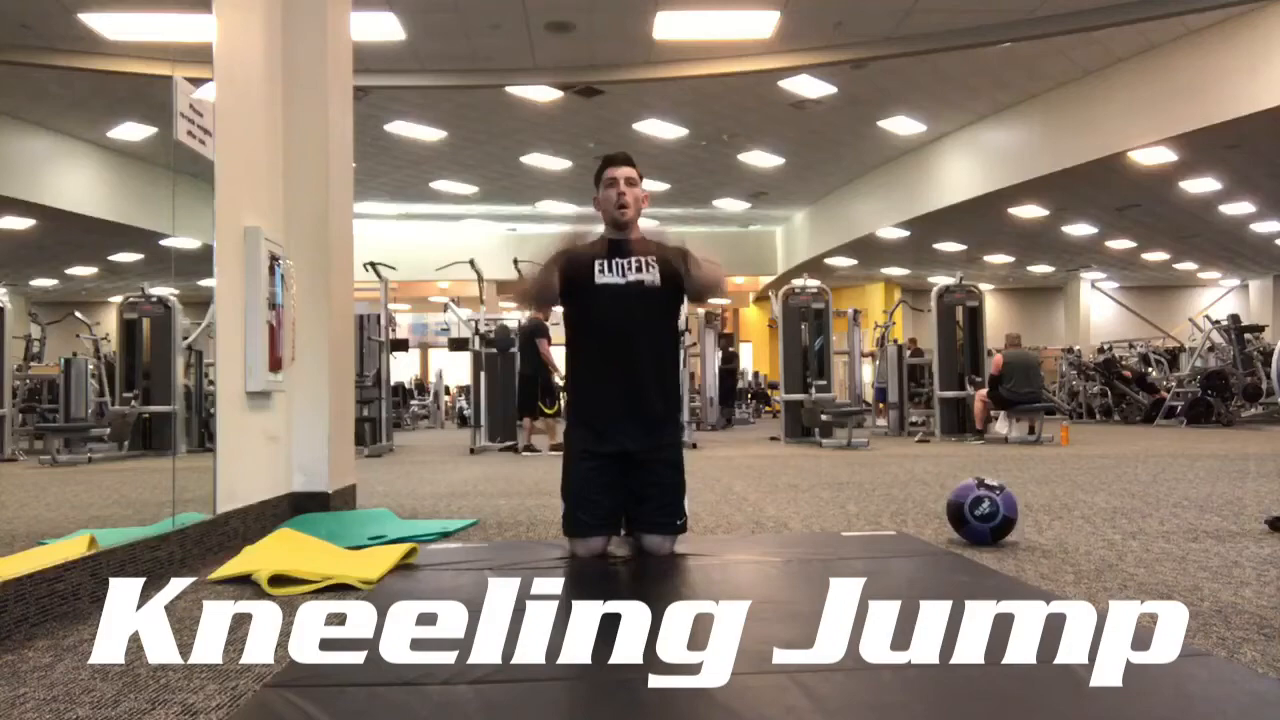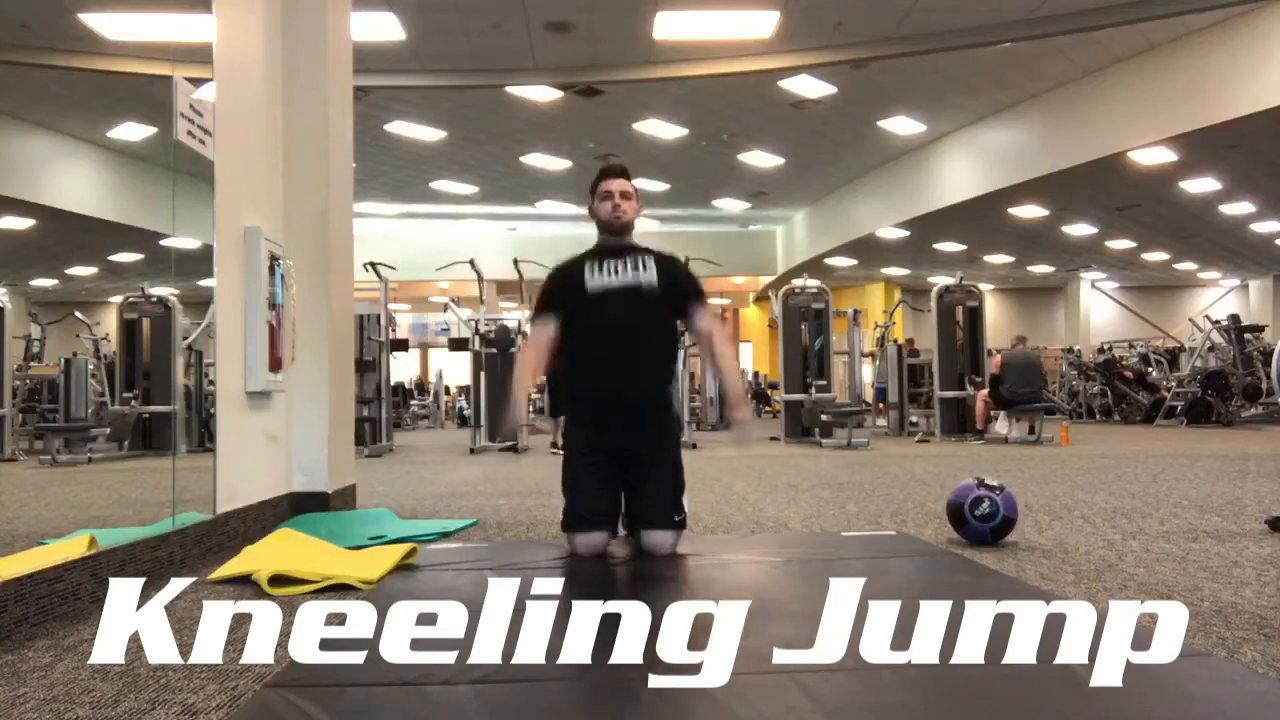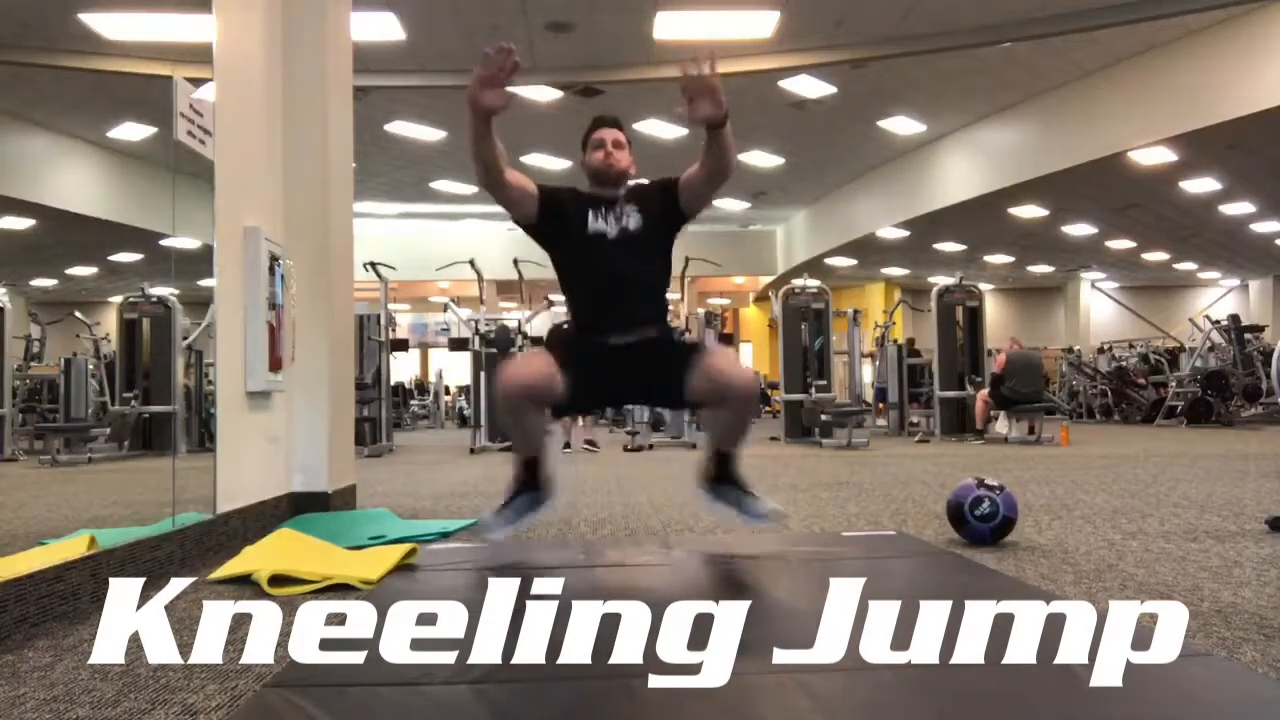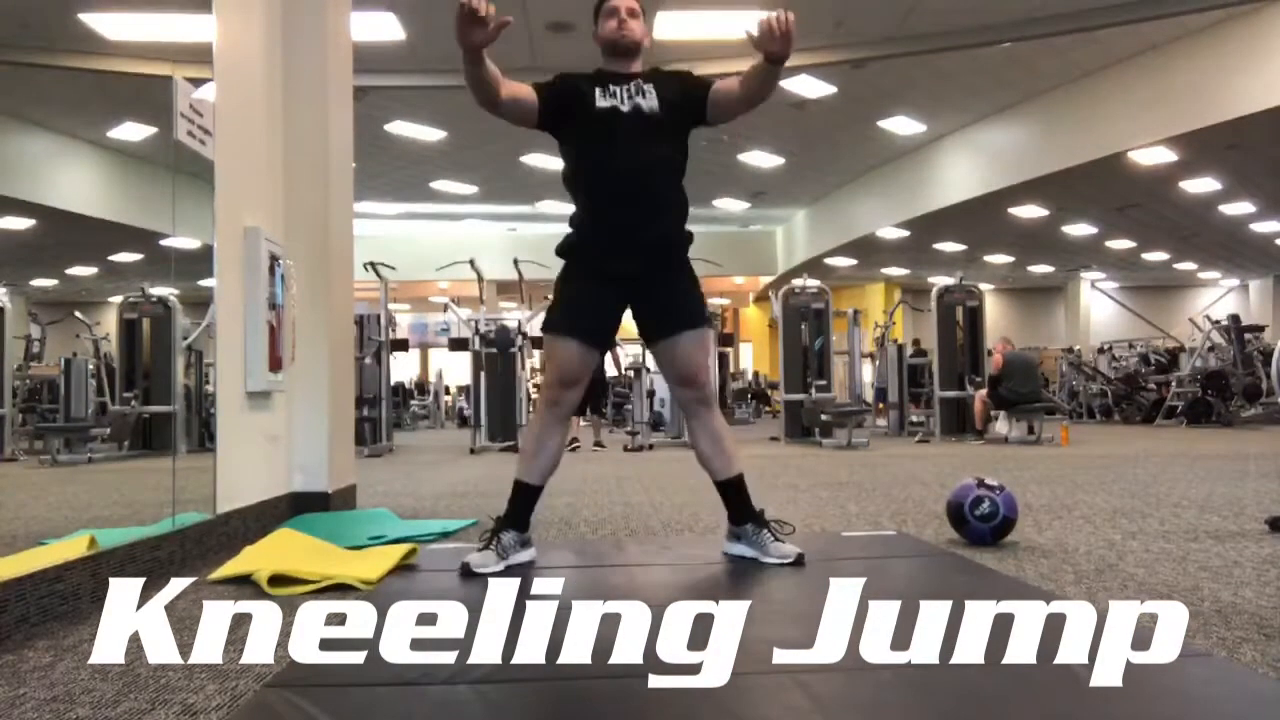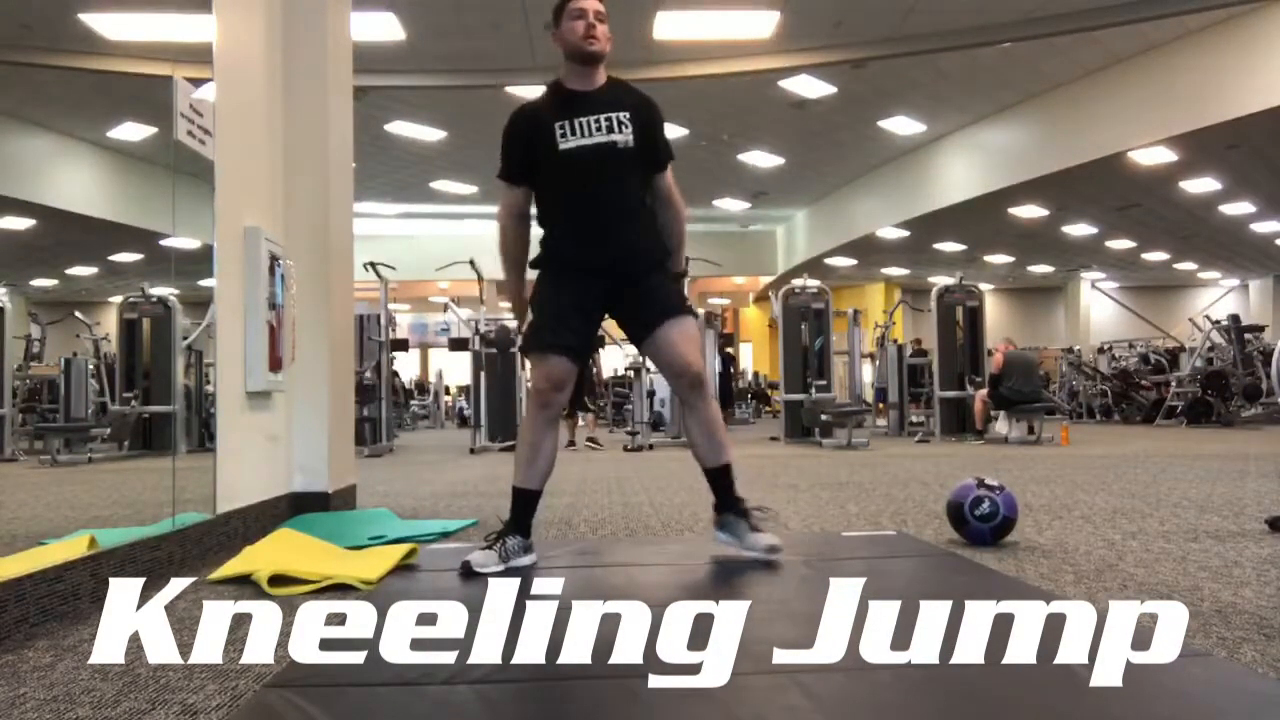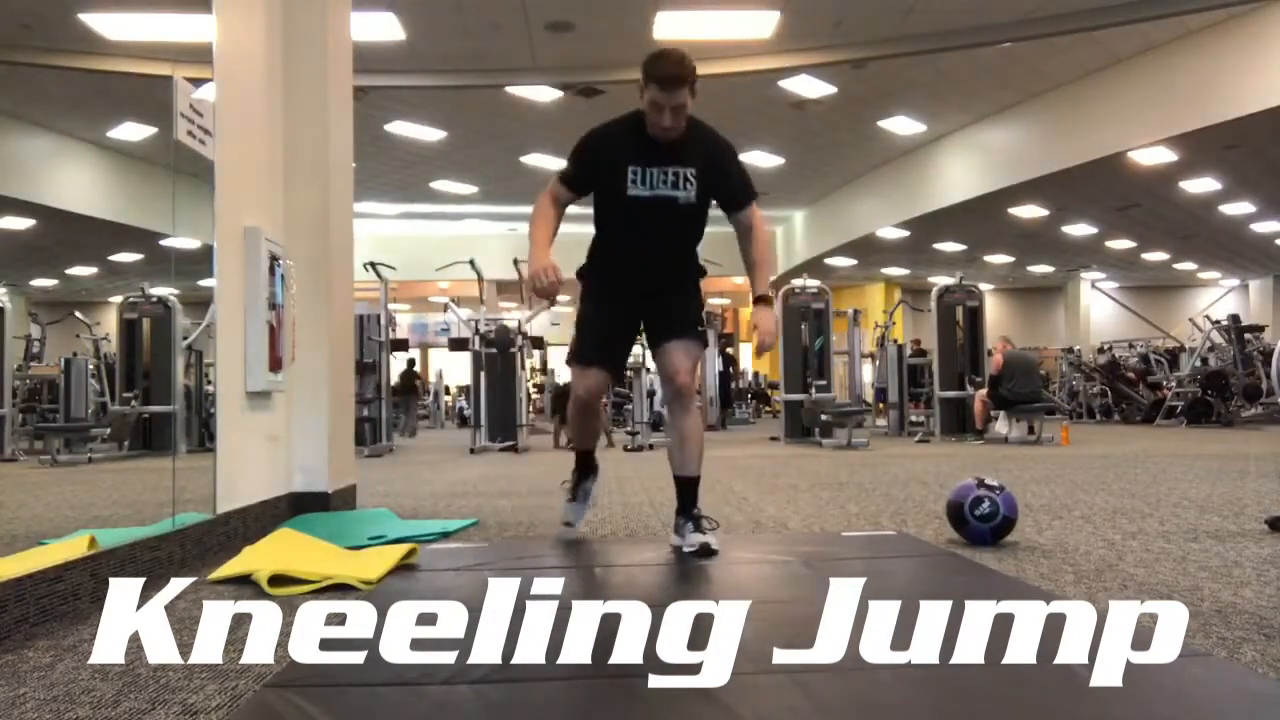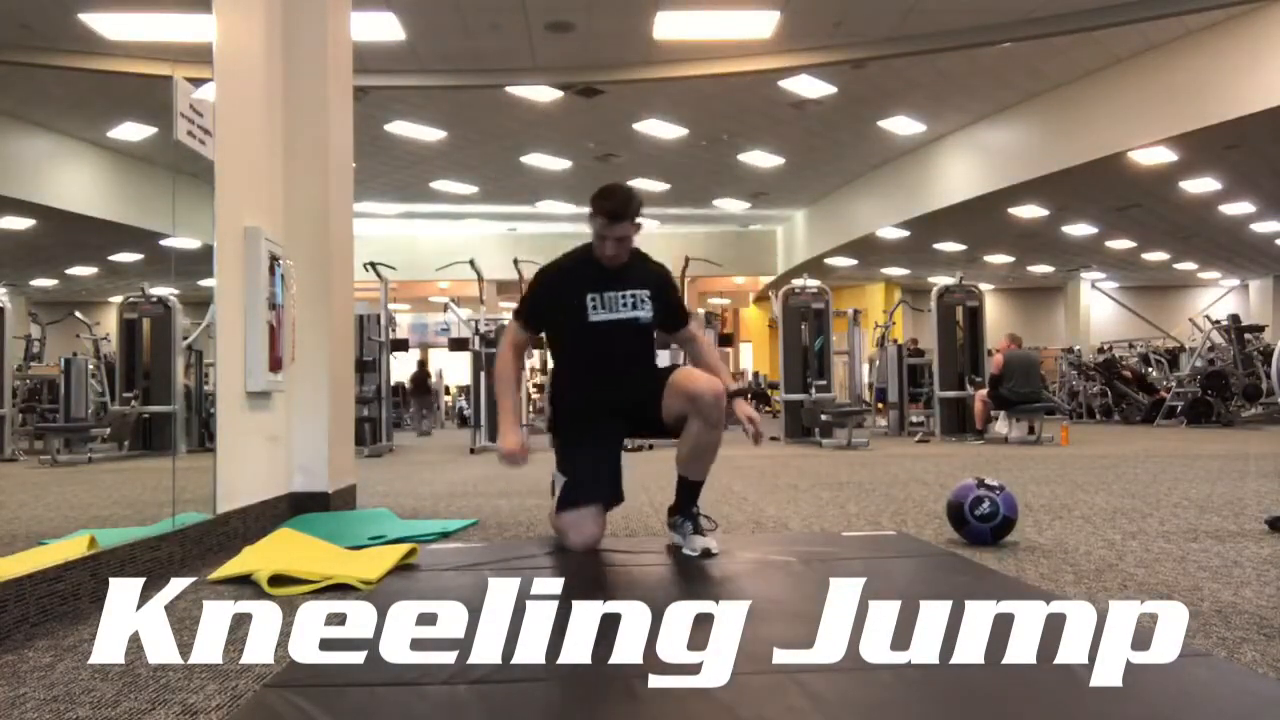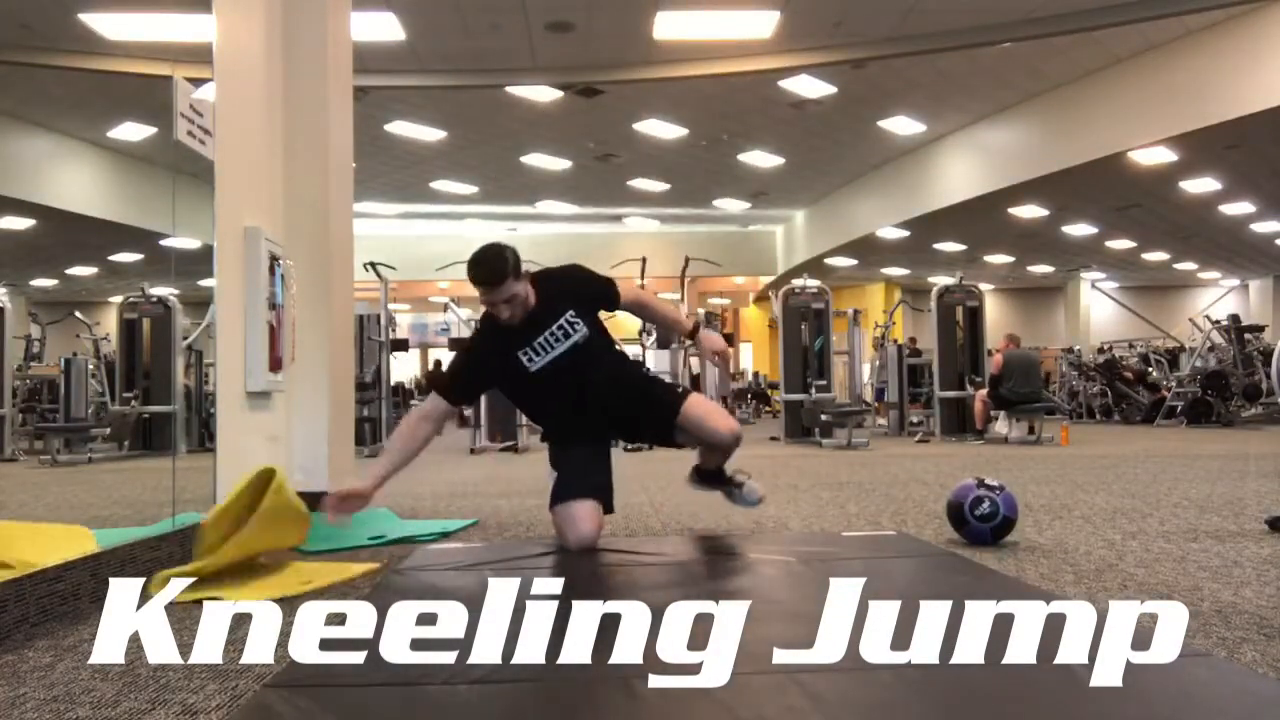
dt=0.7s
person 1, frame 1
left shoulder: (668, 261)
right shoulder: (578, 261)
left elbow: (714, 286)
right elbow: (535, 297)
left wrist: (678, 255)
right wrist: (559, 261)
left hip: (656, 426)
right hip: (591, 427)
left knee: (659, 547)
right knee: (588, 549)
person 1, frame 2
left shoulder: (668, 269)
right shoulder: (570, 275)
left elbow: (710, 330)
right elbow: (540, 341)
left wrist: (733, 392)
right wrist: (519, 397)
left hip: (654, 426)
right hip: (591, 428)
left knee: (660, 545)
right knee: (587, 545)
left ankle: (638, 528)
person 1, frame 3
left shoulder: (658, 201)
right shoulder: (560, 209)
left elbow: (716, 173)
right elbow: (494, 179)
left wrist: (715, 123)
right wrist: (481, 116)
left hip: (655, 351)
right hip: (588, 355)
left knee: (740, 384)
right knee: (515, 382)
left ankle: (721, 475)
right ankle: (530, 484)
person 1, frame 4
left shoulder: (676, 89)
right shoulder: (571, 92)
left elbow: (745, 94)
right elbow: (496, 98)
left wrist: (773, 60)
right wrist: (474, 52)
left hip: (664, 261)
right hip: (592, 262)
left knee: (696, 393)
right knee: (559, 393)
left ankle: (745, 524)
right ankle: (513, 530)
person 1, frame 5
left shoulder: (638, 107)
right shoulder: (531, 120)
left elbow: (665, 195)
right elbow: (515, 210)
left wrist: (676, 272)
right wrist: (516, 293)
left hip: (643, 268)
right hip: (567, 274)
left knee: (692, 375)
right knee: (546, 394)
left ankle: (730, 510)
right ankle: (516, 534)
person 1, frame 6
left shoulder: (713, 151)
right shoulder: (605, 143)
left elbow: (750, 225)
right elbow: (552, 199)
left wrist: (762, 300)
right wrist: (539, 253)
left hip: (676, 283)
right hip: (610, 281)
left knee: (680, 384)
right knee: (587, 390)
left ankle: (687, 515)
right ankle: (584, 472)
person 1, frame 7
left shoulder: (654, 277)
right shoulder: (556, 279)
left elbow: (693, 340)
right elbow: (511, 347)
left wrist: (736, 398)
right wrist: (508, 427)
left hip: (641, 390)
right hip: (581, 409)
left knee: (707, 393)
right knee: (581, 539)
left ankle: (684, 516)
right ankle: (565, 491)
person 1, frame 8
left shoulder: (569, 283)
right shoulder: (485, 349)
left elbow: (635, 299)
right elbow: (428, 416)
left wrist: (695, 332)
right wrist: (370, 484)
left hip: (625, 389)
right hip: (574, 427)
left knee: (726, 434)
right knee: (580, 536)
left ankle: (710, 474)
right ankle: (575, 497)
